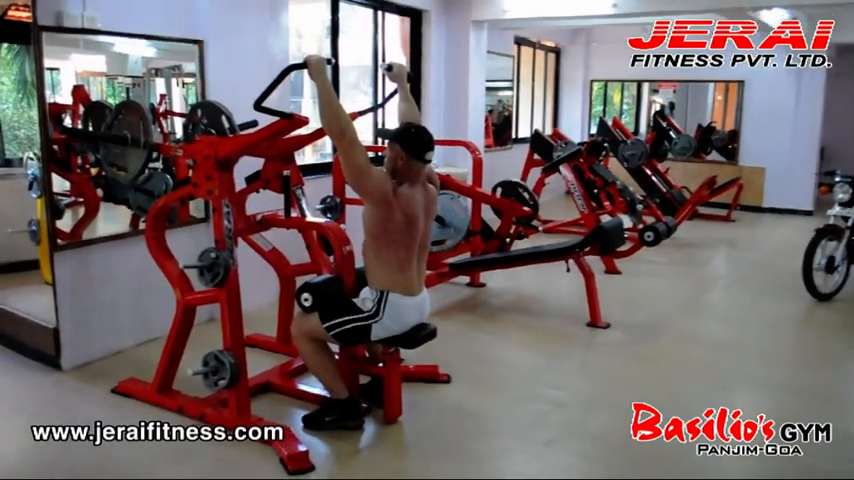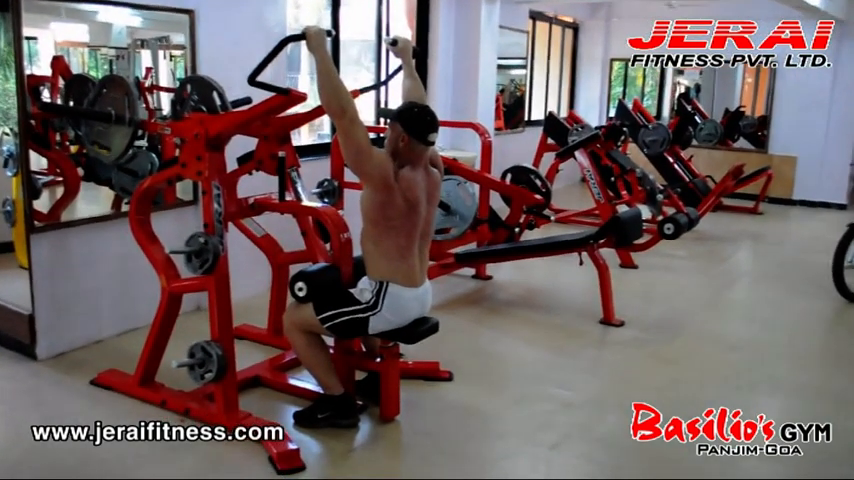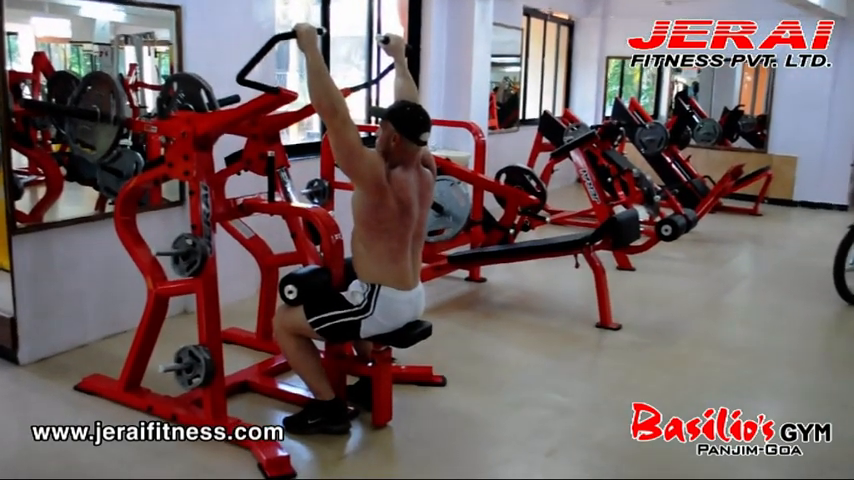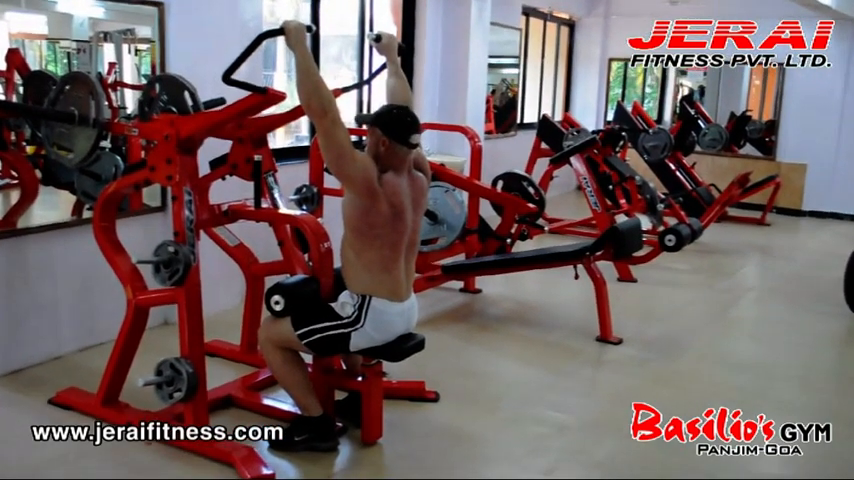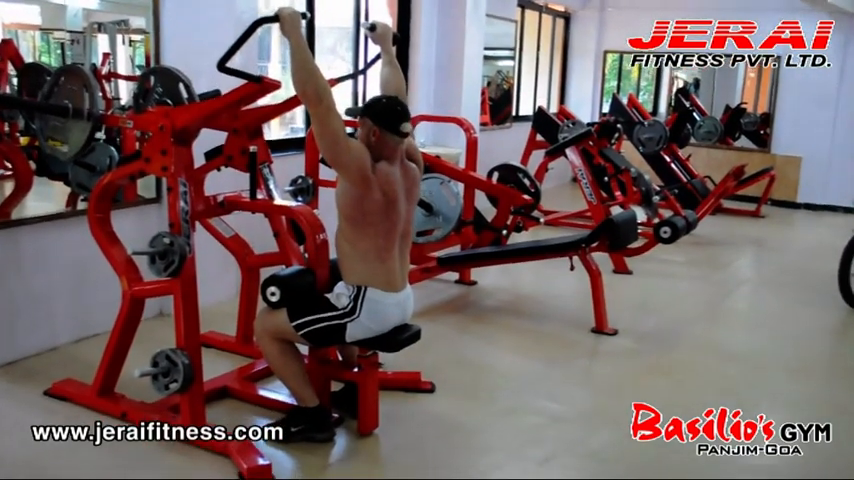
dt=0.5s
person 1, frame 1
left shoulder: (384, 193)
right shoulder: (429, 186)
left elbow: (344, 136)
right elbow: (414, 135)
left wrist: (320, 77)
right wrist: (402, 83)
left hip: (392, 309)
right hip: (419, 303)
left knee: (301, 328)
right knee: (354, 305)
left ankle: (344, 406)
right ankle: (385, 379)
person 1, frame 2
left shoulder: (386, 177)
right shoulder: (433, 171)
left elbow: (343, 115)
right elbow: (417, 115)
left wrist: (320, 48)
right wrist: (407, 59)
left hip: (393, 302)
right hip: (421, 296)
left knee: (294, 319)
right knee: (354, 296)
left ankle: (339, 403)
right ankle: (382, 375)
person 1, frame 3
left shoulder: (377, 177)
right shoulder: (425, 171)
left elbow: (334, 115)
right elbow: (409, 113)
left wrist: (310, 48)
right wrist: (399, 58)
left hip: (384, 304)
right hip: (413, 299)
left knee: (284, 322)
right knee: (342, 299)
left ankle: (329, 408)
right ankle: (374, 379)
person 1, frame 4
left shoulder: (369, 182)
right shoulder: (419, 176)
left elbow: (323, 115)
right elbow: (402, 115)
left wrist: (299, 45)
right wrist: (391, 57)
left hip: (376, 317)
right hip: (405, 311)
left knee: (269, 334)
right knee: (331, 311)
left ankle: (317, 425)
right ankle: (363, 395)
person 1, frame 5
left shoulder: (362, 171)
right shoulder: (411, 166)
left elbow: (318, 102)
right elbow: (395, 105)
left wrist: (293, 32)
right wrist: (385, 47)
left hip: (371, 308)
right hip: (401, 302)
left knee: (266, 326)
right knee: (330, 299)
left ankle: (313, 416)
right ankle: (360, 385)
